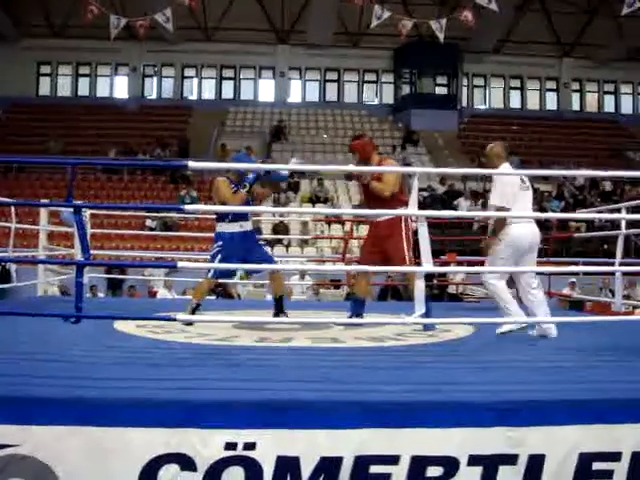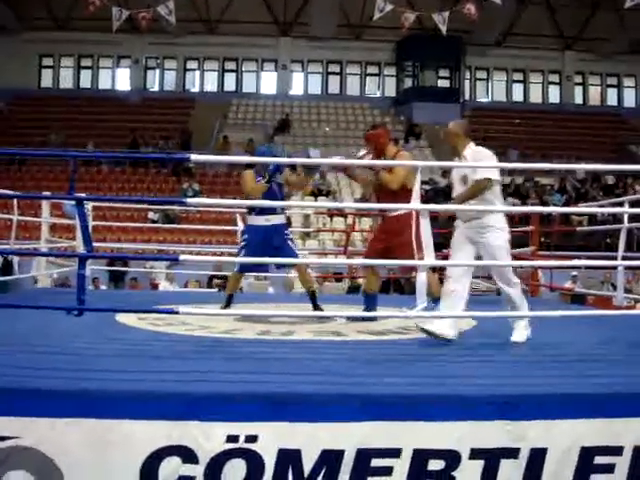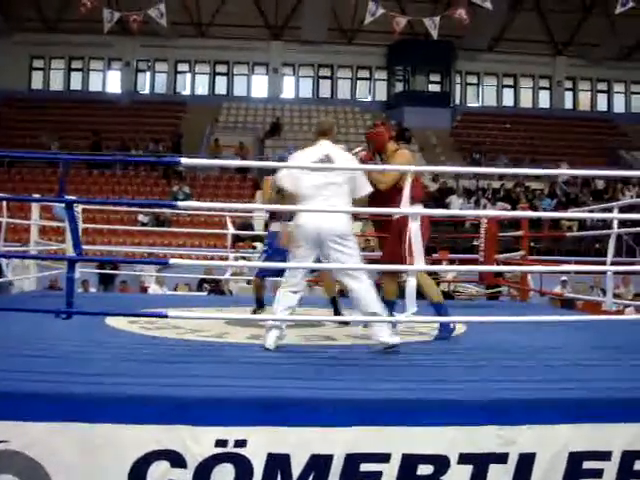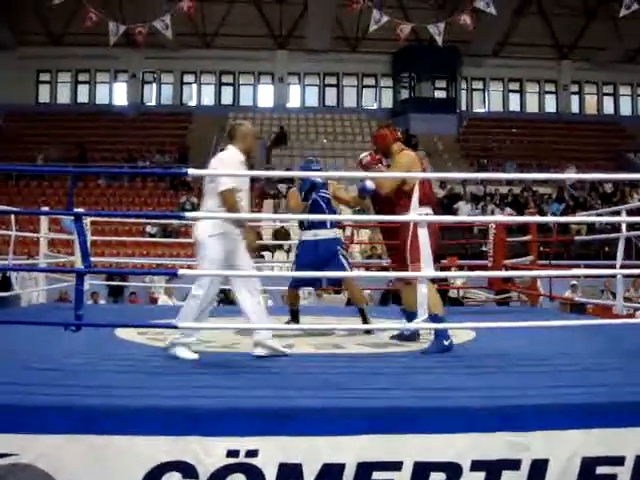
dt=0.7s
person 1, frame 1
left shoulder: (501, 176)
right shoulder: (521, 178)
left elbow: (501, 211)
left wrist: (492, 236)
left hip: (513, 233)
right hip: (530, 230)
left knee: (493, 278)
right knee: (529, 282)
left ankle: (515, 317)
right ankle: (546, 325)
person 1, frame 2
left shoulder: (483, 155)
right shoulder: (458, 164)
left elbow: (485, 183)
left wrist: (455, 202)
left hip: (489, 224)
right hip: (465, 226)
left knee: (504, 277)
right knee: (456, 274)
left ankle: (522, 320)
right ankle: (445, 327)
person 1, frame 3
left shoulder: (299, 157)
right shoulder: (348, 159)
left elbow: (285, 190)
right elbow: (363, 196)
left hip: (306, 223)
right hip: (340, 224)
left knee: (293, 280)
right knee: (358, 279)
left ankle: (273, 330)
right ankle: (382, 331)
person 1, frame 4
left shoulder: (235, 161)
right shoulder: (228, 159)
right elbow: (228, 198)
right wrist: (248, 229)
left hip: (229, 233)
right hip: (216, 232)
left knee: (248, 283)
right knee: (205, 288)
left ankle: (262, 339)
right ankle: (180, 341)
person 2, frame 1
left shoulder: (387, 165)
left elbow: (386, 192)
left wrist: (363, 178)
left hip: (395, 222)
right hip: (377, 225)
left knee: (407, 267)
left ankle: (426, 313)
right ankle: (356, 314)
person 2, frame 2
left shoulder: (403, 158)
right shoulder: (382, 161)
left elbow: (395, 183)
right elbow: (369, 182)
left wrist: (376, 167)
right wrist: (347, 169)
left hip: (406, 218)
right hip: (389, 220)
left knee: (421, 266)
right knee: (369, 262)
right ankle: (369, 310)
person 2, frame 3
left shoulder: (401, 155)
right shoulder: (391, 158)
left elbow: (383, 183)
right elbow: (381, 186)
left wrist: (367, 165)
right wrist: (368, 167)
left hip: (410, 219)
right hip: (398, 220)
left knee: (416, 269)
right knee: (388, 269)
left ankle: (446, 321)
right ankle: (388, 315)
person 2, frame 4
left shoulder: (403, 157)
right shoulder: (406, 158)
left elbow: (386, 188)
right elbow: (398, 191)
left wrist: (371, 169)
right wrist: (379, 170)
left hip: (418, 223)
right hip: (411, 223)
left knee: (420, 279)
right knee: (405, 277)
left ankle: (443, 336)
right ankle: (410, 328)
person 3, frame 1
left shoulder: (246, 180)
right shoulder: (222, 182)
left elbow: (263, 197)
right elbow: (235, 203)
right wrist: (249, 184)
left hip: (247, 234)
right hip: (227, 236)
left knee: (275, 270)
right knee: (213, 277)
left ankle: (279, 311)
right ankle: (190, 313)
person 3, frame 2
left shoulder: (282, 171)
right shoulder: (248, 174)
left elbow: (300, 184)
right elbow: (255, 194)
right wrist: (270, 176)
left hip: (278, 227)
right hip: (255, 228)
left knee: (300, 265)
right knee: (240, 269)
left ankle: (316, 305)
right ankle: (227, 304)
person 3, frame 3
right shoulder: (271, 180)
right elbow: (268, 202)
right wrist: (280, 188)
right hip: (278, 232)
left knee: (323, 270)
right knee: (260, 275)
left ankle: (337, 311)
right ankle: (260, 305)
person 3, frame 4
left shoulder: (331, 186)
right shoulder: (295, 191)
left elbow: (352, 202)
right elbow: (294, 212)
right wrist: (307, 195)
left hip: (331, 241)
right hip: (308, 243)
left knee: (348, 280)
right knee: (294, 284)
left ankle: (365, 319)
right ankle: (294, 318)
